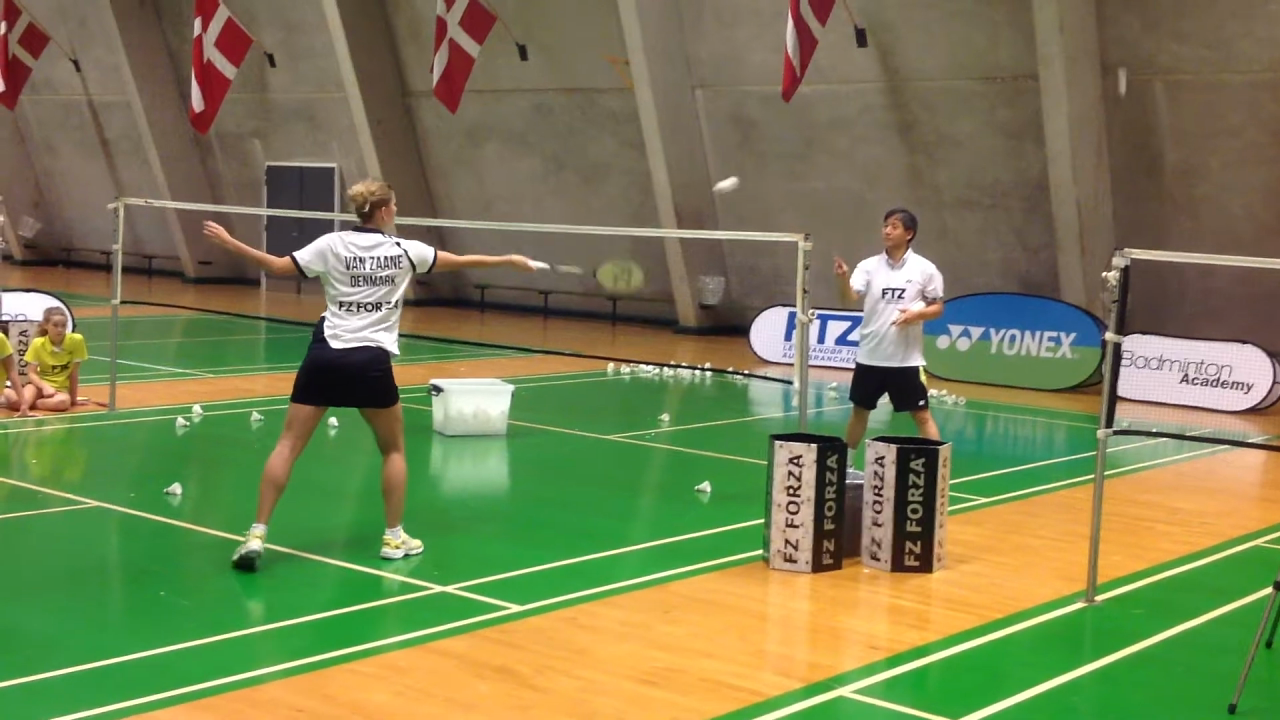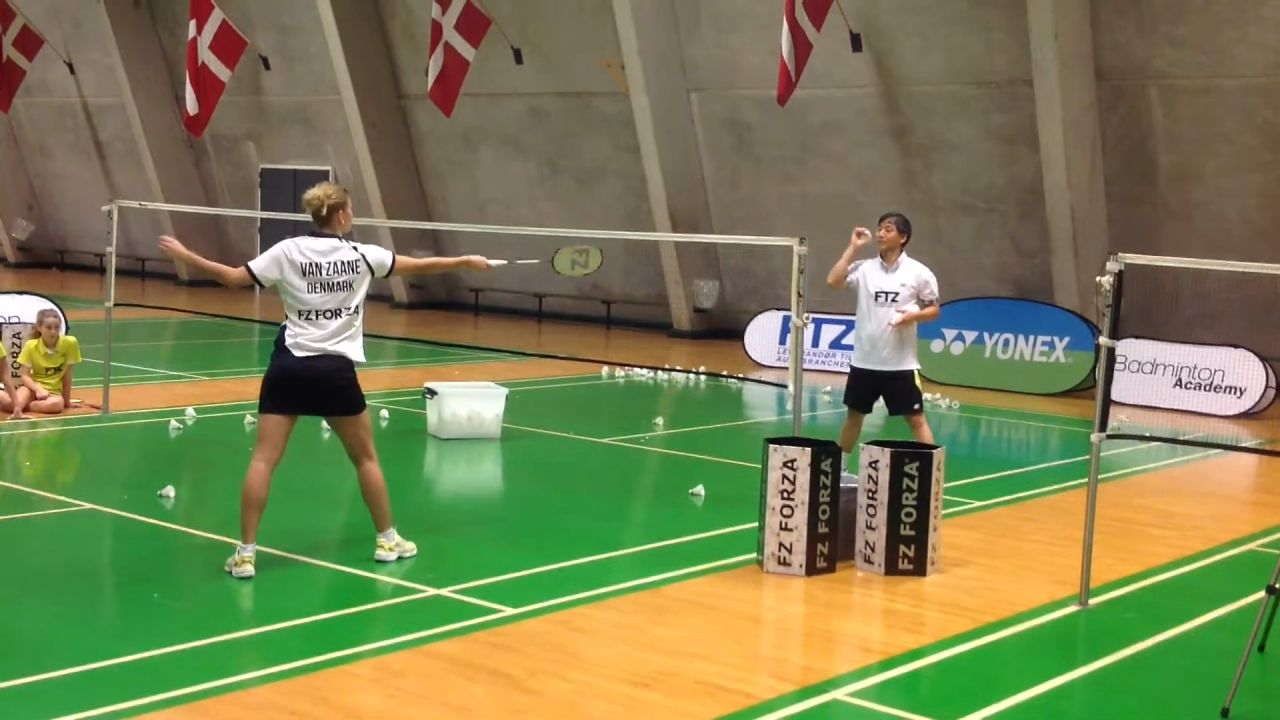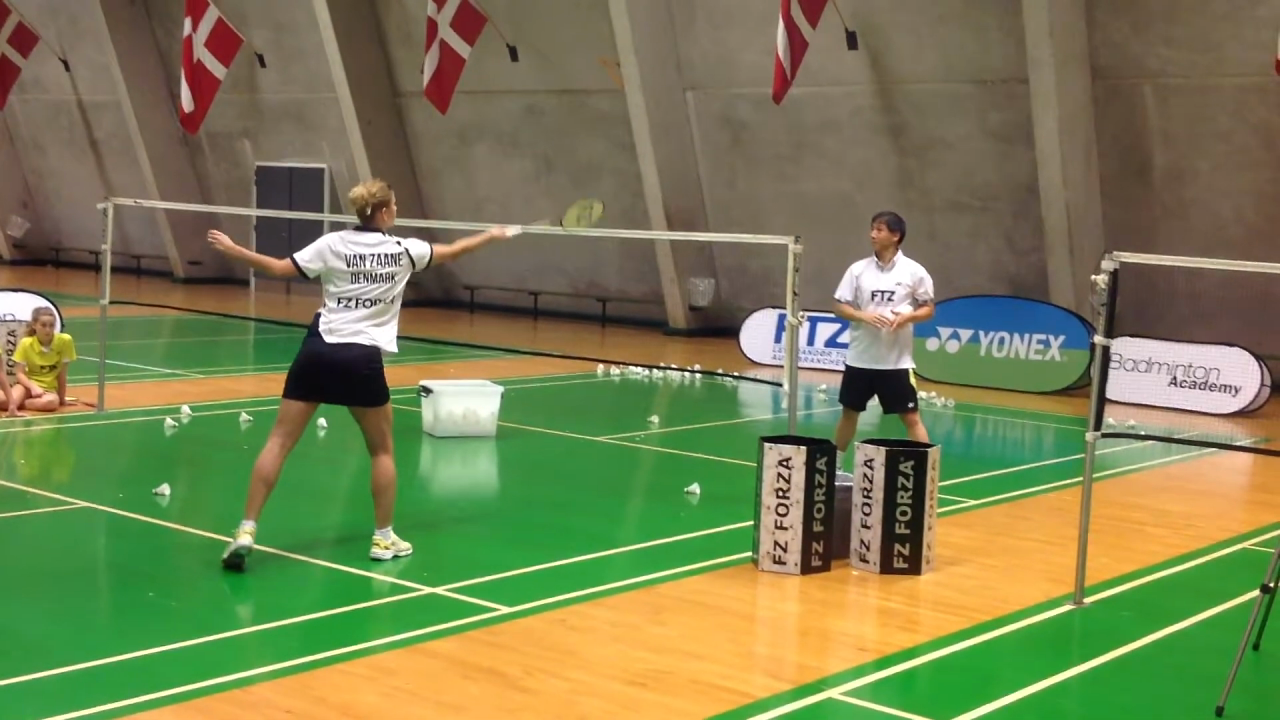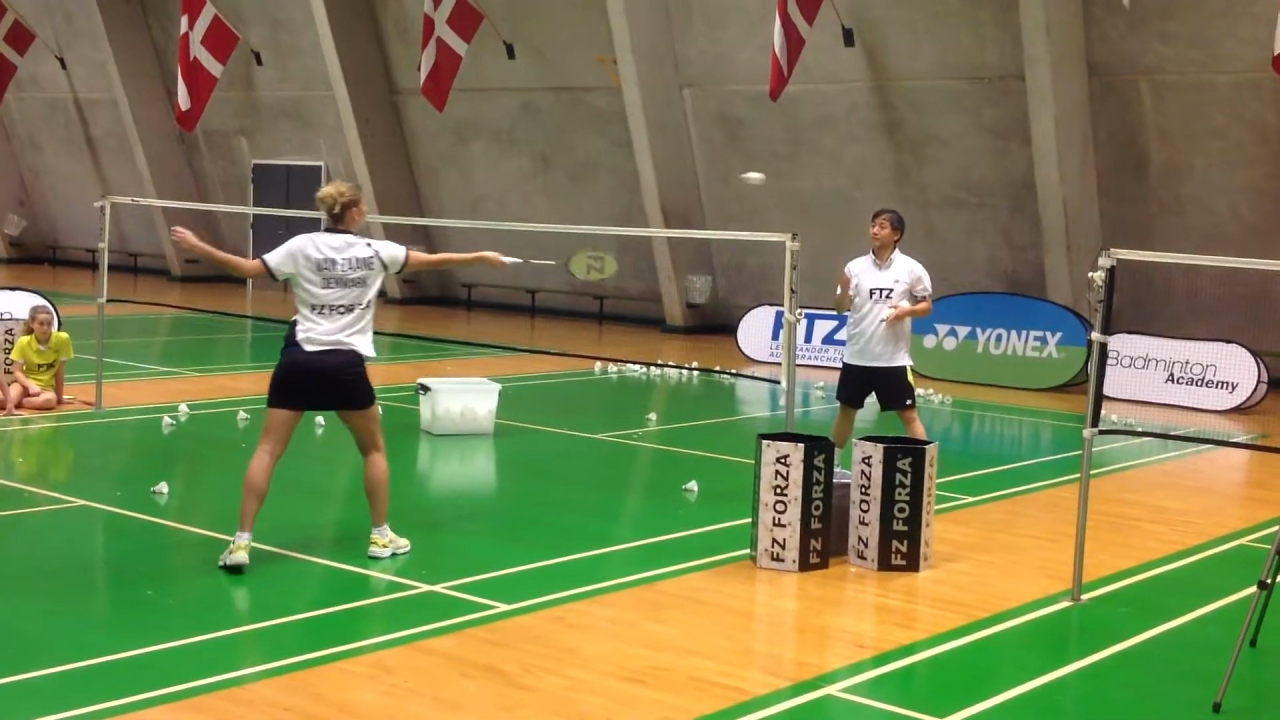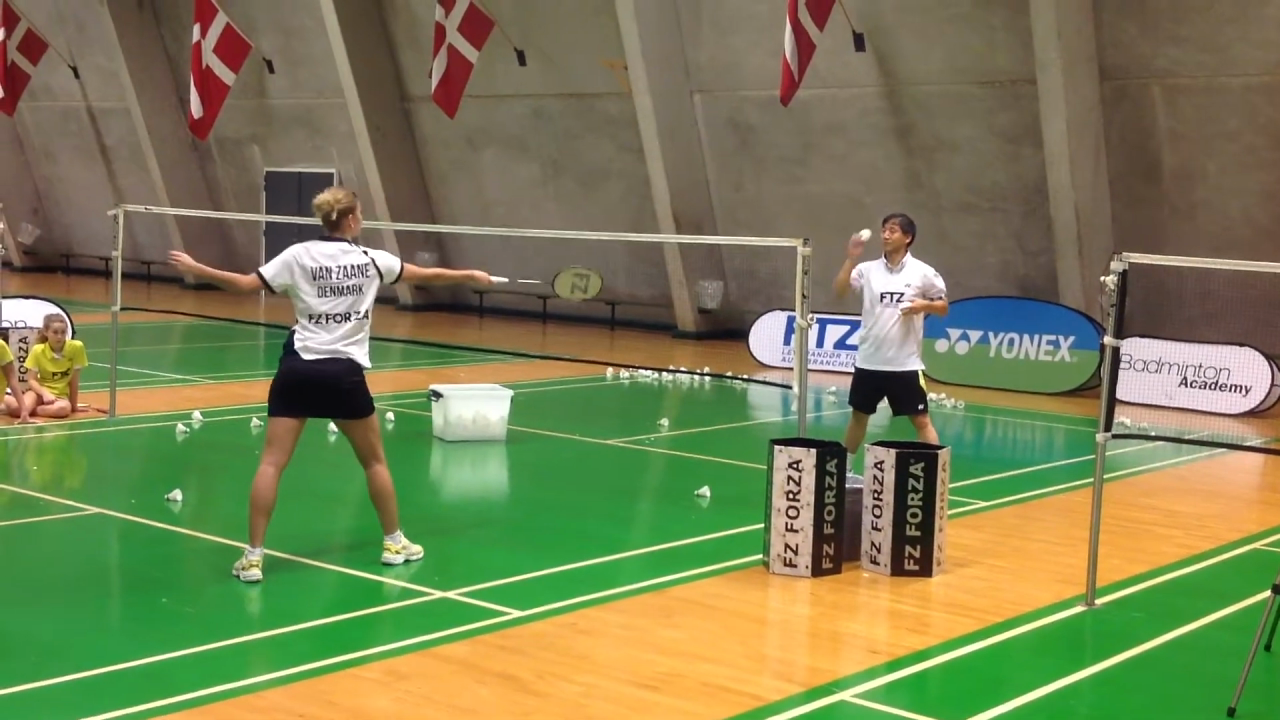
dt=1s
person 1, frame 1
left shoulder: (332, 244)
right shoulder: (404, 250)
left elbow: (277, 266)
right elbow: (460, 261)
left wrist: (230, 243)
right wrist: (508, 260)
left hip: (324, 358)
right hip: (370, 362)
left knee: (287, 446)
right knee: (393, 450)
left ankle: (256, 535)
right ankle: (393, 537)
person 1, frame 2
left shoulder: (288, 251)
right shoulder: (362, 256)
left elbow: (234, 278)
right elbow: (420, 266)
left wrist: (186, 256)
right wrist: (465, 261)
left hip: (289, 367)
right hip: (335, 370)
left knee: (264, 459)
right knee: (366, 457)
left ankle: (245, 552)
right ankle: (387, 540)
person 1, frame 3
left shoulder: (333, 243)
right shoulder: (403, 250)
left elbow: (279, 269)
right elbow: (451, 251)
left wrist: (232, 249)
right wrist: (491, 235)
left hip: (317, 353)
right hip: (362, 360)
left knee: (278, 442)
right knee: (382, 450)
left ankle: (246, 531)
right ankle: (384, 538)
person 1, frame 4
left shoulder: (302, 246)
right shoulder: (374, 252)
left elbow: (248, 269)
right elbow: (433, 260)
left wrist: (199, 246)
right wrist: (481, 257)
left hip: (299, 360)
right hip: (345, 364)
left knee: (267, 451)
right knee: (373, 450)
left ankle: (241, 543)
right ankle: (381, 536)
person 1, frame 5
left shoulder: (298, 255)
right shoulder: (371, 260)
left elbow: (246, 285)
right elbow: (427, 275)
left wrist: (195, 268)
right wrist: (470, 275)
left hip: (298, 370)
right hip: (344, 373)
left knee: (272, 463)
right knee: (374, 460)
left ankle: (253, 556)
right ankle: (394, 543)
person 2, frame 1
left shoulder: (924, 269)
right shoulder: (869, 266)
left elbow: (937, 307)
right elbow: (849, 299)
left wrist: (916, 314)
right wrist: (844, 279)
left hip: (907, 359)
right hip: (870, 356)
left knee: (921, 415)
right knee: (859, 411)
right ankle: (845, 464)
person 2, frame 2
left shoulder: (918, 272)
right shoulder: (863, 268)
left elbow: (934, 308)
right elbow: (832, 281)
left wrist: (914, 315)
right wrist: (853, 247)
left hip: (901, 363)
right hip: (864, 360)
left knee: (916, 419)
right knee: (854, 415)
person 2, frame 3
left shoulder: (914, 272)
right shoulder: (858, 269)
left elbow: (928, 309)
right elbow: (839, 306)
left wrist: (908, 316)
right wrist: (864, 316)
left hip: (897, 362)
right hip: (859, 359)
left knee: (911, 417)
right knee: (849, 413)
right ankle: (834, 467)
person 2, frame 4
left shoulder: (912, 269)
right shoulder: (856, 266)
left elbow: (927, 305)
right elbow: (840, 307)
left wrist: (907, 310)
right wrist: (844, 291)
left hip: (894, 359)
right hip: (857, 356)
left knee: (909, 415)
right knee: (846, 410)
right ankle: (832, 465)
person 2, frame 5
left shoulder: (923, 272)
right shoulder: (867, 269)
left elbow: (943, 306)
right elbow: (839, 292)
left wrist: (924, 305)
right wrist: (851, 257)
left hip: (905, 363)
right hip: (869, 361)
left knee: (921, 420)
right knee: (859, 415)
